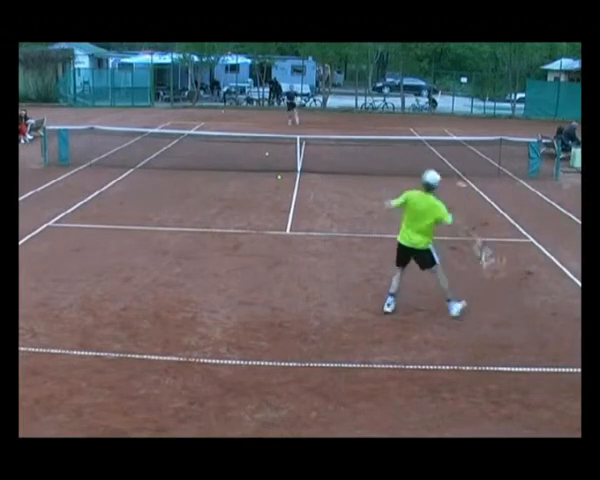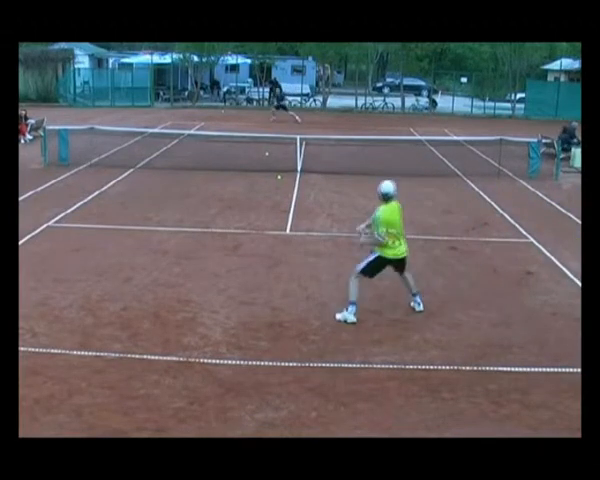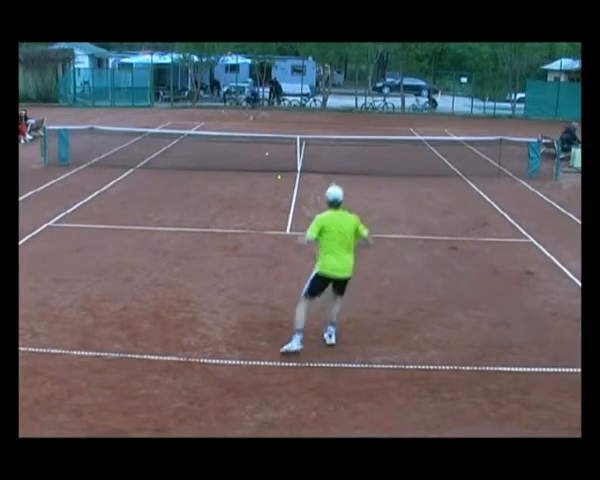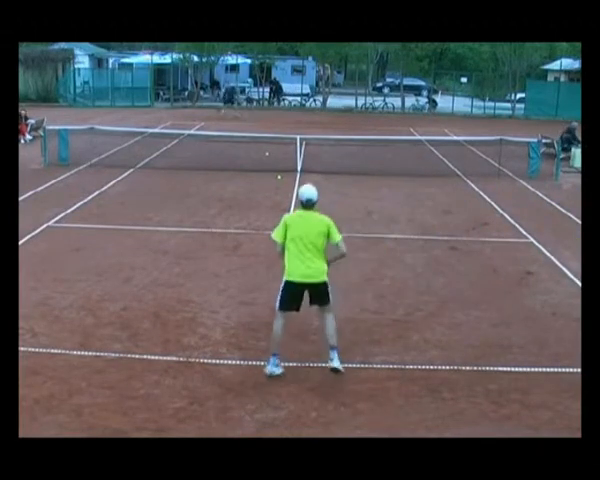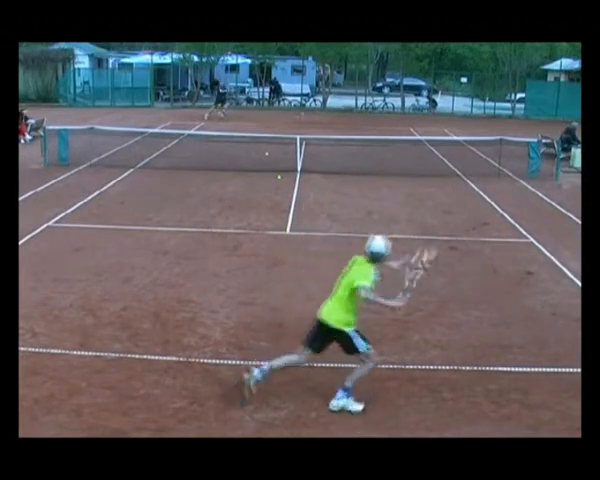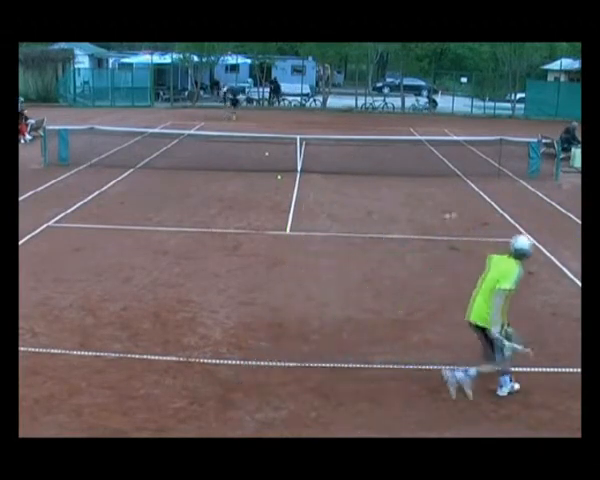
dt=0.5s
person 1, frame 1
left shoulder: (409, 195)
right shoulder: (437, 205)
left elbow: (391, 206)
right elbow: (449, 223)
left wrist: (389, 203)
left hip: (404, 241)
right hip: (422, 244)
left knee: (399, 271)
right knee: (439, 272)
left ankle: (389, 303)
right ankle: (452, 305)
person 1, frame 2
left shoulder: (380, 213)
right shoulder: (396, 206)
left elbow: (380, 240)
left wrist: (365, 240)
right wrist: (364, 226)
left hip: (384, 253)
right hip: (400, 251)
left knee: (355, 277)
right knee: (404, 273)
left ankle: (350, 312)
right ankle: (417, 302)
person 1, frame 3
left shoulder: (321, 219)
right shoulder: (353, 219)
left elbow: (307, 241)
right elbow: (368, 241)
left wrist: (303, 240)
left hip: (326, 268)
right hip: (345, 270)
left knee: (304, 302)
right knee: (338, 297)
left ankle: (297, 340)
right ankle: (331, 333)
person 1, frame 4
left shoulder: (289, 219)
right shoulder: (326, 222)
left elbow: (280, 249)
right elbow: (342, 250)
left hip: (293, 276)
right hip: (318, 276)
left knee: (279, 317)
right knee: (327, 313)
left ankle: (274, 363)
right ankle: (334, 357)
person 1, frame 5
left shoulder: (358, 260)
right shoulder: (370, 272)
right elbow: (363, 294)
left wrist: (395, 264)
right wrist: (390, 303)
left hip: (326, 316)
right hip: (341, 323)
left knee: (301, 357)
right knee: (370, 360)
left ankle: (257, 374)
right ankle: (342, 397)
person 1, frame 6
left shoulder: (496, 259)
right shoulder: (514, 270)
right elbow: (499, 295)
right wrist: (495, 326)
left hip: (474, 315)
right hip: (489, 320)
left knee: (510, 340)
right knee: (501, 362)
left ankle: (505, 382)
right ankle: (461, 374)
